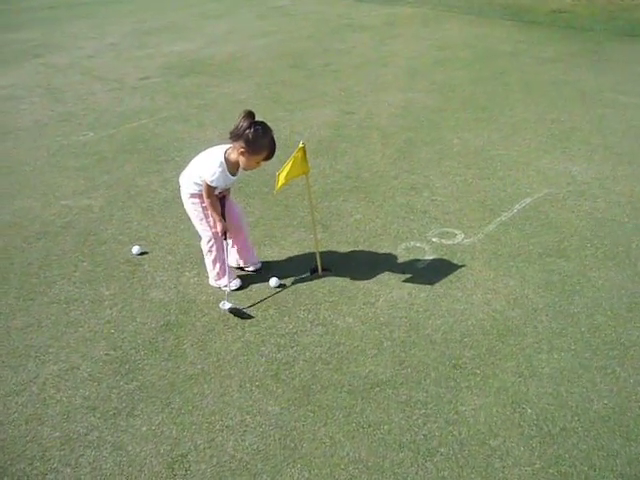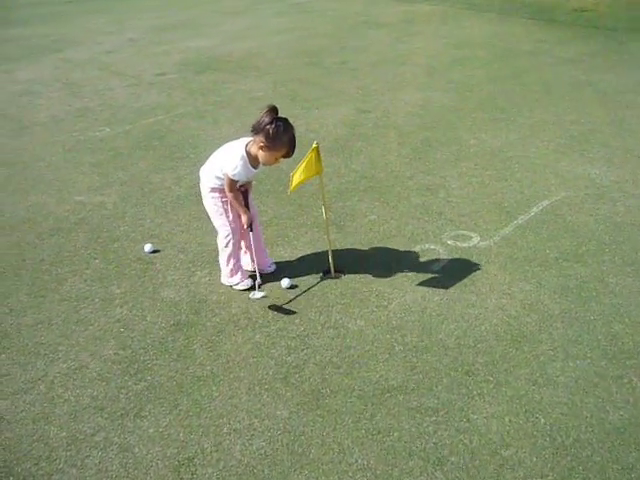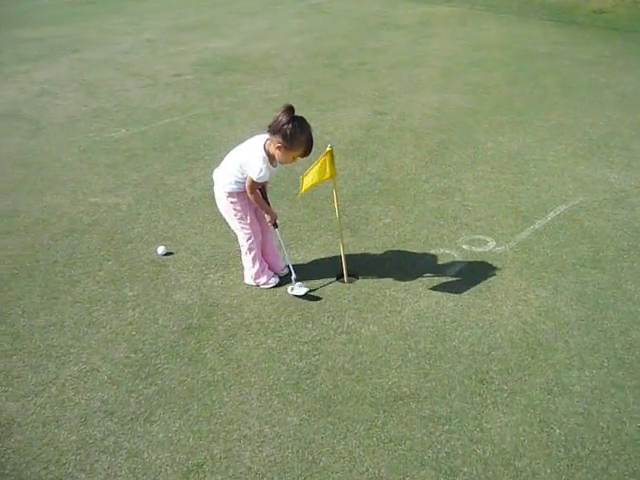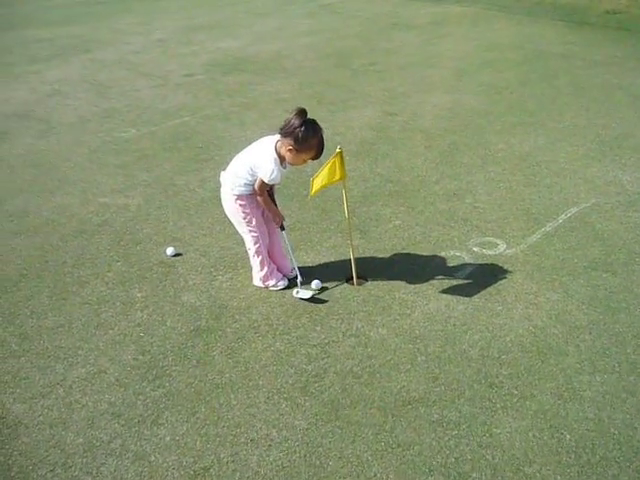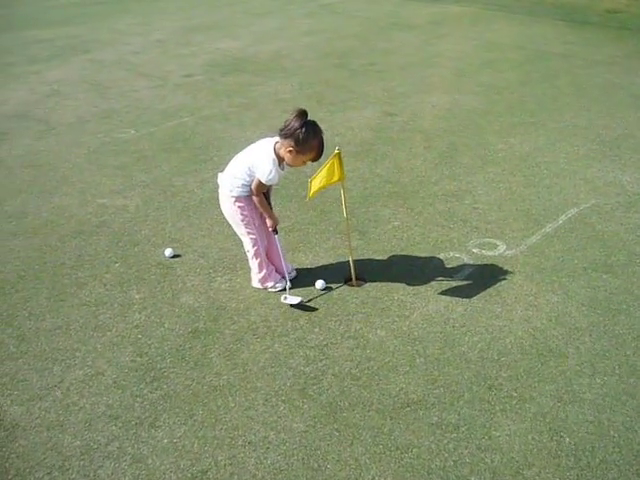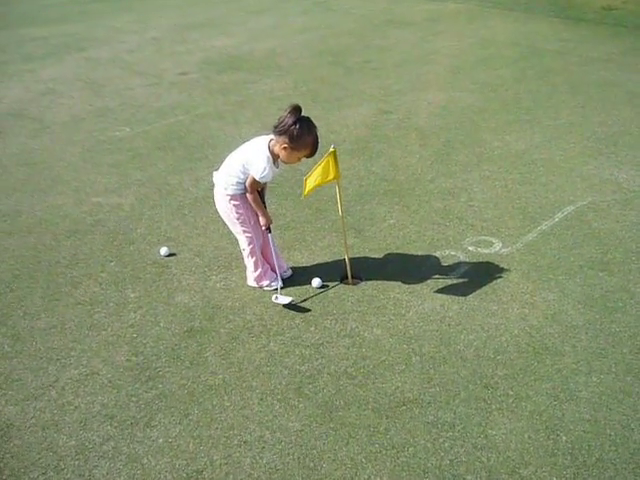
dt=0.2s
person 1, frame 1
left shoulder: (234, 153)
right shoulder: (216, 168)
right elbow: (208, 197)
left wrist: (226, 189)
right wrist: (219, 221)
left hip: (216, 189)
right hip: (196, 194)
left knee: (236, 222)
right knee: (213, 235)
left ankle: (243, 259)
right ankle: (219, 277)
person 1, frame 2
left shoulder: (254, 146)
right shoulder: (238, 162)
right elbow: (230, 190)
left wrist: (247, 183)
right wrist: (244, 213)
left hip: (233, 184)
right hip: (215, 188)
left knee: (251, 223)
right knee: (230, 230)
left ankle: (256, 262)
right ankle: (232, 274)
person 1, frame 3
left shoulder: (269, 141)
right shoulder: (260, 164)
right elbow: (251, 191)
left wrist: (262, 184)
right wrist: (268, 211)
left hip: (244, 187)
right hip: (230, 192)
left knee: (264, 226)
right knee: (250, 233)
left ankle: (272, 264)
right ankle: (257, 275)
person 1, frame 4
left shoulder: (279, 141)
right shoulder: (272, 167)
right elbow: (260, 192)
left wrist: (270, 189)
right wrist: (276, 214)
left hip: (251, 188)
right hip: (237, 194)
left knee: (271, 228)
right knee: (257, 236)
left ankle: (281, 267)
right ankle: (266, 277)
person 1, frame 5
left shoulder: (277, 144)
right shoulder: (270, 168)
right elbow: (256, 192)
left wrist: (268, 203)
right wrist: (269, 216)
left hip: (247, 189)
right hip: (235, 196)
left knee: (268, 231)
right knee: (255, 237)
left ankle: (279, 268)
right ankle: (264, 278)
person 1, frame 6
left shoulder: (272, 142)
right shoulder: (264, 165)
right elbow: (251, 190)
left wrist: (263, 207)
right wrist: (263, 215)
left hip: (243, 188)
right hip: (230, 194)
left knee: (263, 230)
right knee: (251, 236)
left ankle: (275, 267)
right ankle: (260, 277)
